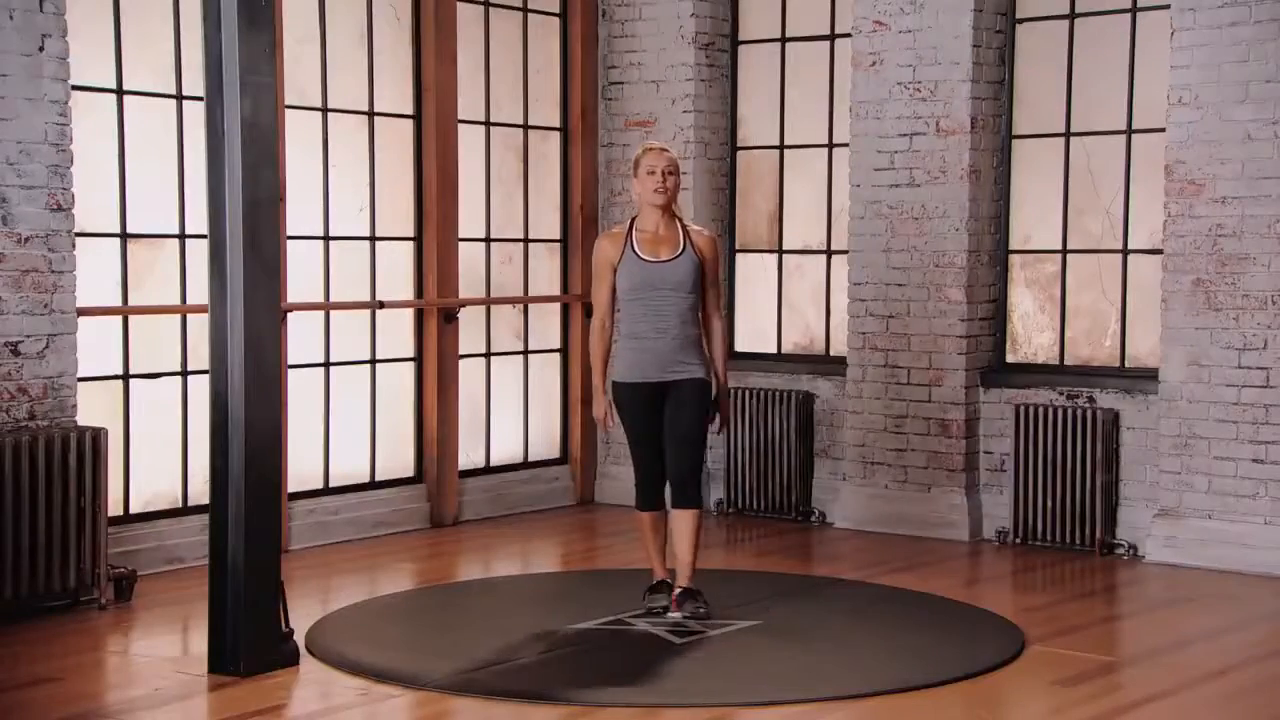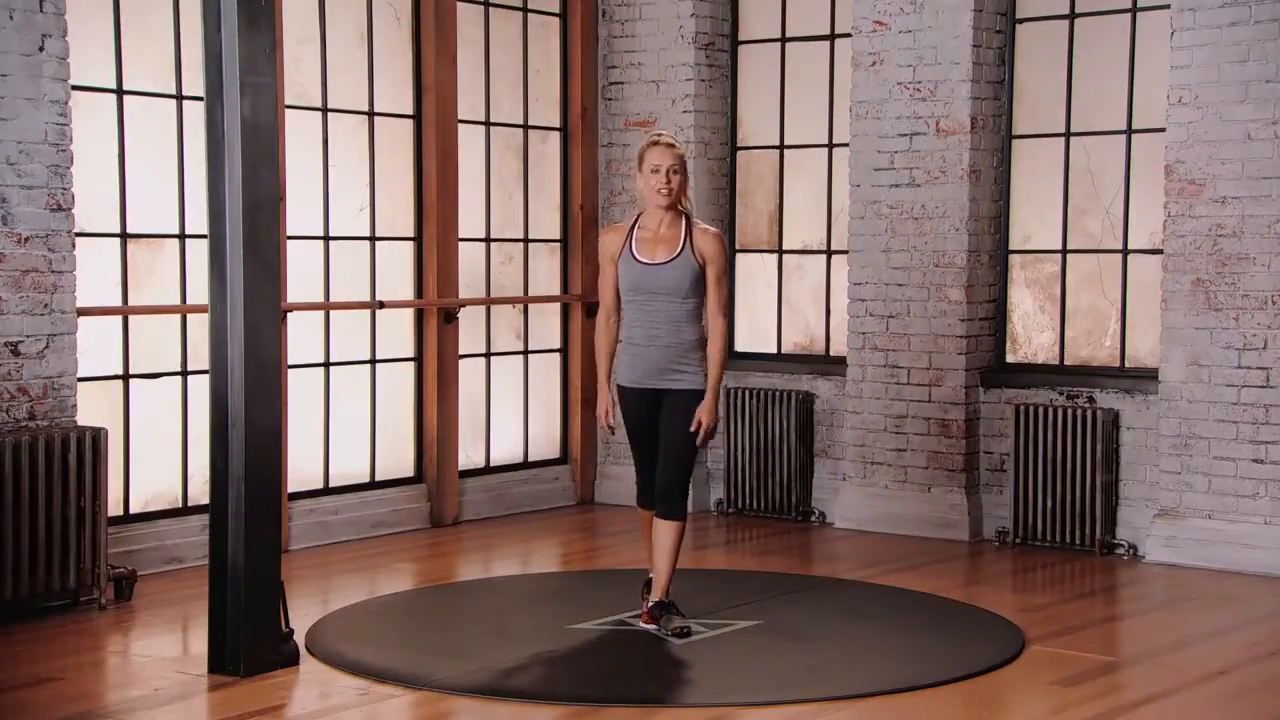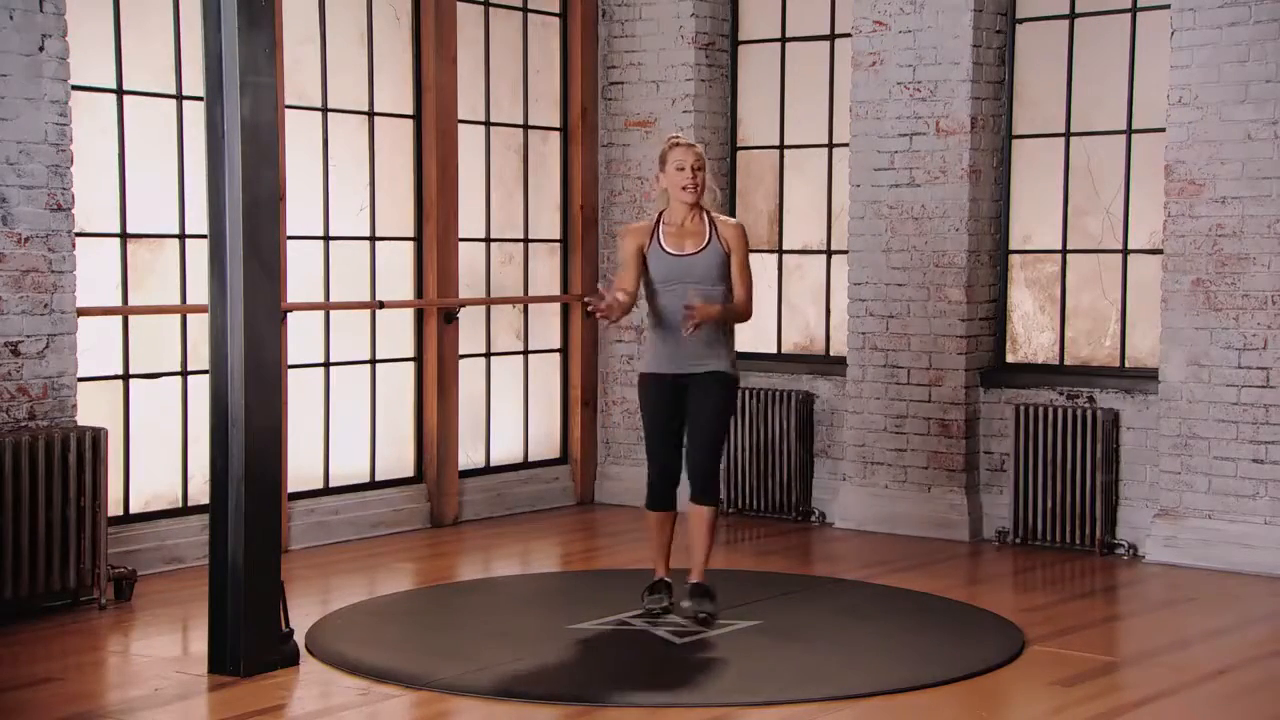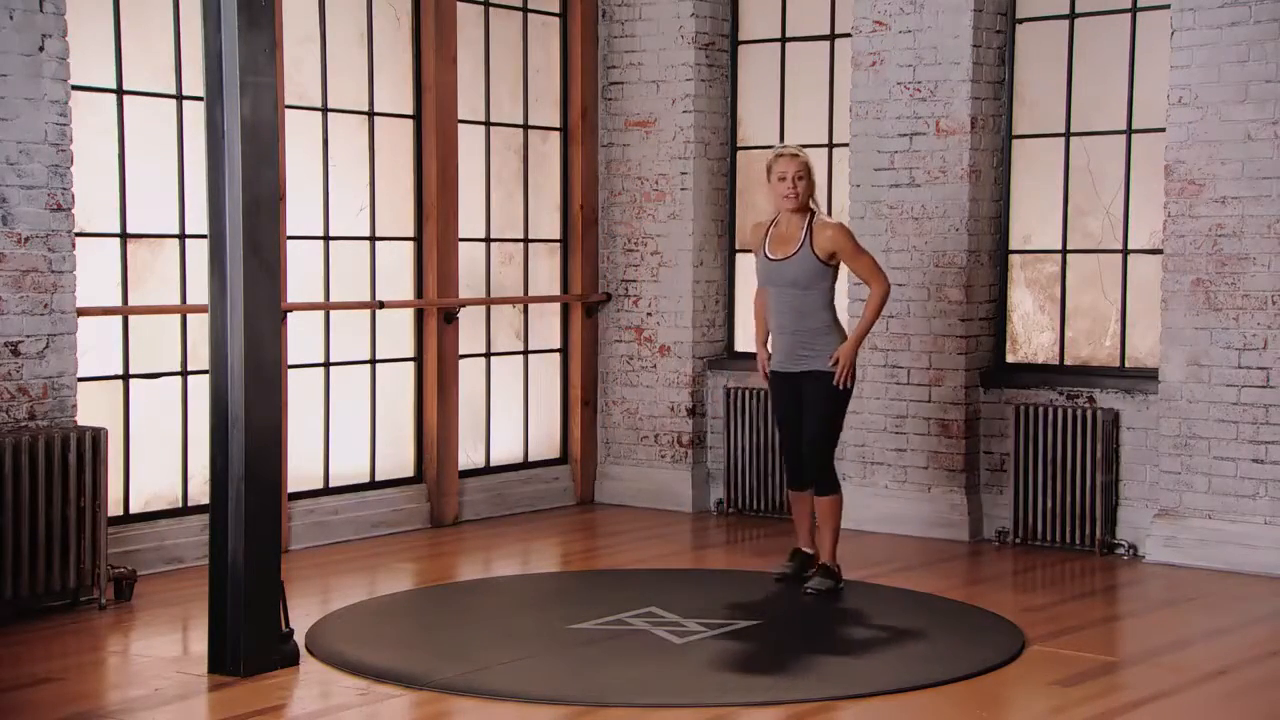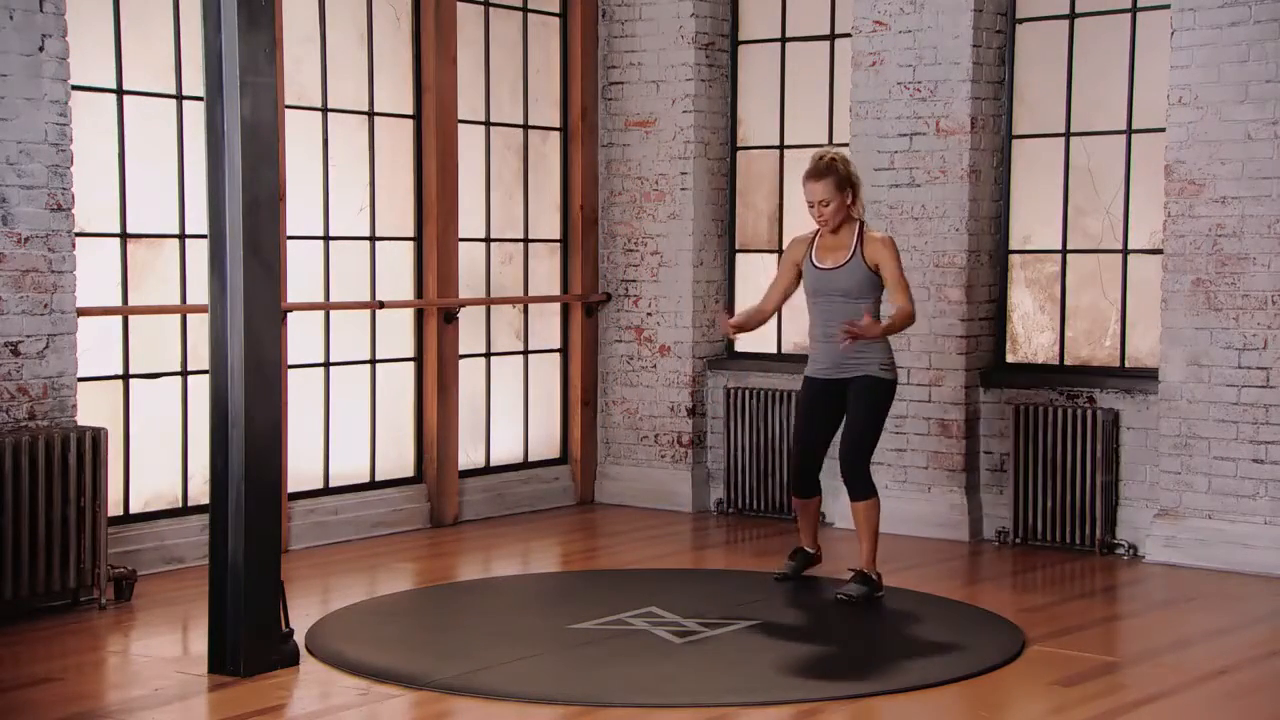
dt=1s
person 1, frame 1
left shoulder: (701, 243)
right shoulder: (611, 245)
left elbow: (712, 319)
right elbow: (601, 322)
left wrist: (722, 384)
right wrist: (598, 389)
left hip: (688, 374)
right hip: (633, 377)
left knee: (685, 476)
right knee: (649, 478)
left ankle: (685, 587)
right ankle: (660, 579)
person 1, frame 2
left shoulder: (706, 241)
right shoulder: (614, 240)
left elbow: (718, 323)
right elbow: (608, 318)
left wrist: (712, 395)
right wrist: (603, 386)
left hip: (686, 382)
right hip: (635, 381)
left knee: (672, 486)
right knee: (647, 483)
left ankle: (658, 600)
right ankle: (655, 574)
person 1, frame 3
left shoulder: (729, 231)
right shoulder: (640, 235)
left elbow: (745, 306)
right elbow: (625, 292)
left wrist: (717, 313)
right wrist: (612, 306)
left hip: (714, 368)
right hip: (660, 369)
left knee: (703, 470)
right knee: (662, 473)
left ankle: (699, 583)
right ankle: (660, 578)
person 1, frame 4
left shoulder: (829, 234)
right shoulder: (760, 235)
left elbow: (880, 285)
left wrist: (853, 343)
right wrist: (760, 347)
left hip: (825, 366)
right hip: (784, 367)
left knee: (817, 460)
right knee: (793, 461)
left ankle: (828, 563)
right ankle: (805, 549)
person 1, frame 5
left shoulder: (877, 245)
right shoulder: (801, 249)
left elbow: (903, 307)
right elbow: (768, 307)
left wrist: (873, 331)
right wrist: (734, 323)
left hip: (868, 373)
right hip: (821, 372)
left knee: (852, 463)
right knee: (802, 466)
left ankle: (867, 570)
right ankle: (807, 548)
